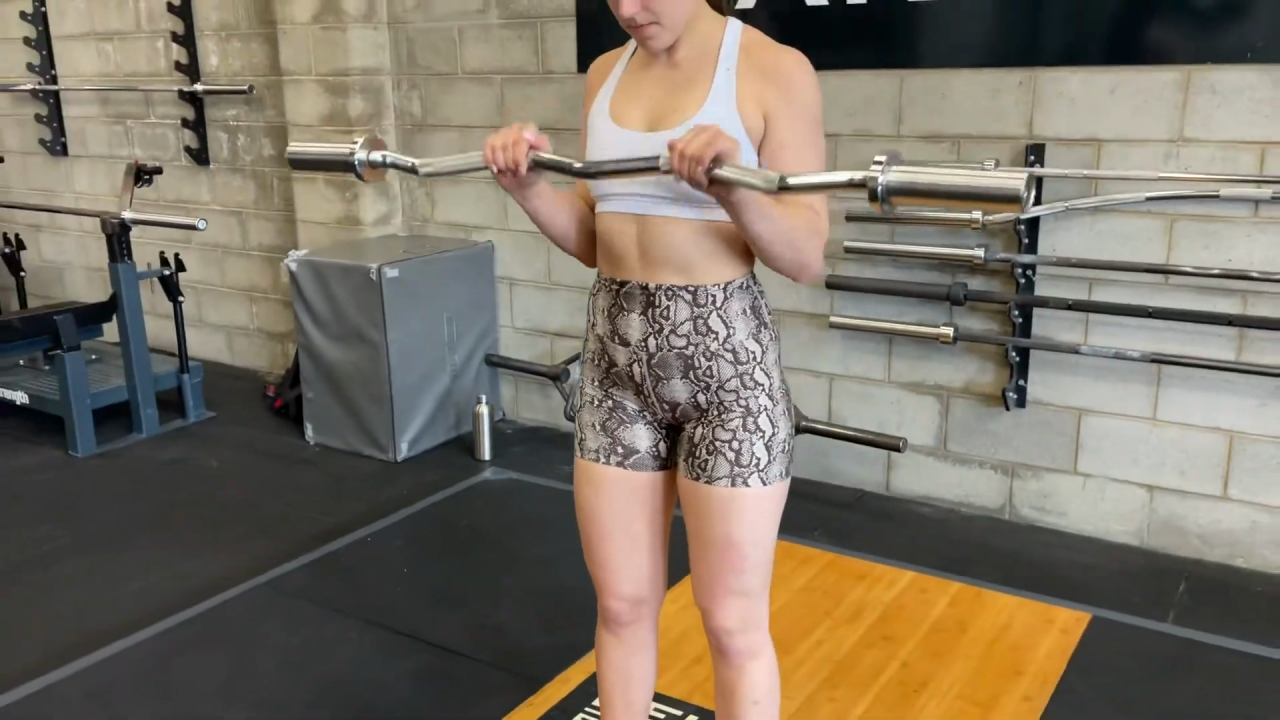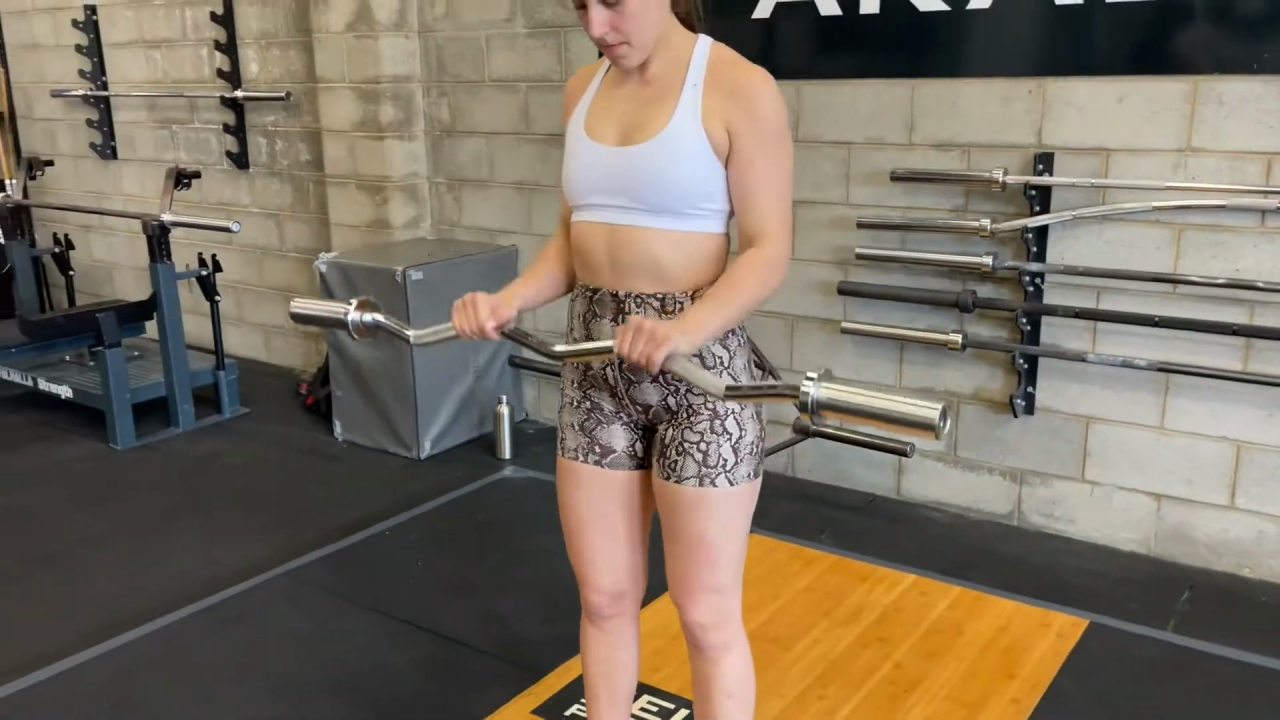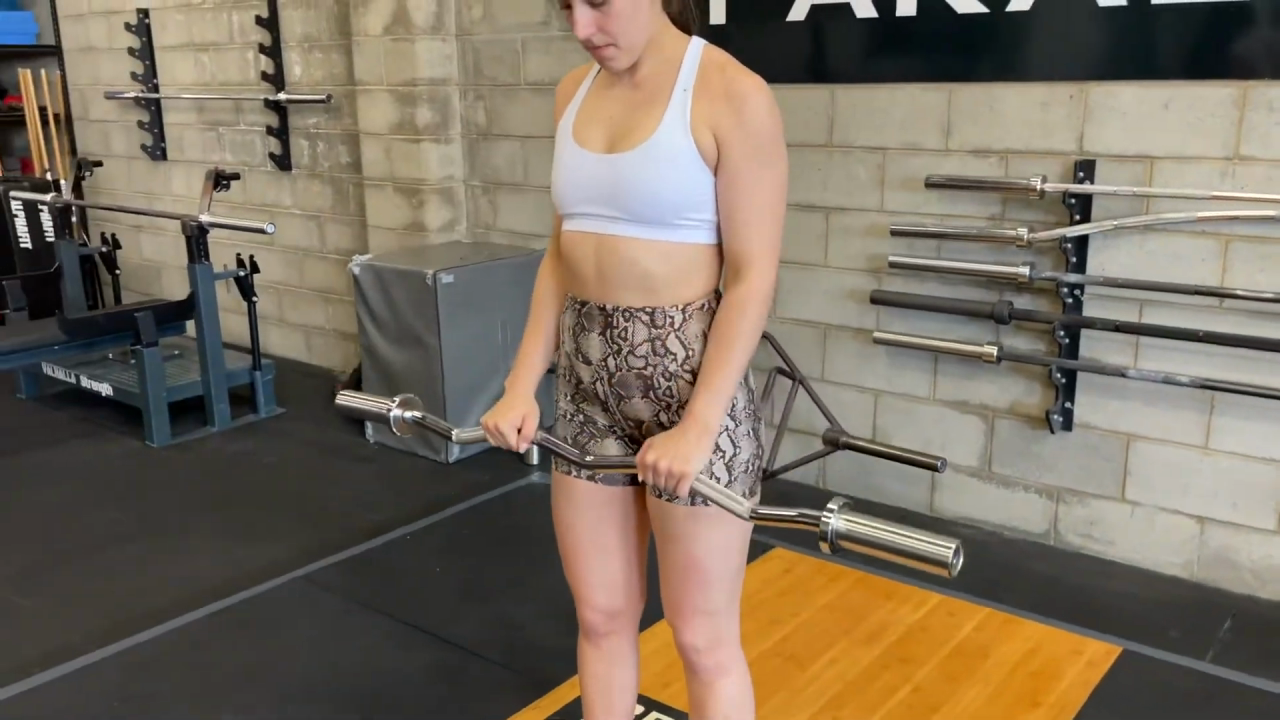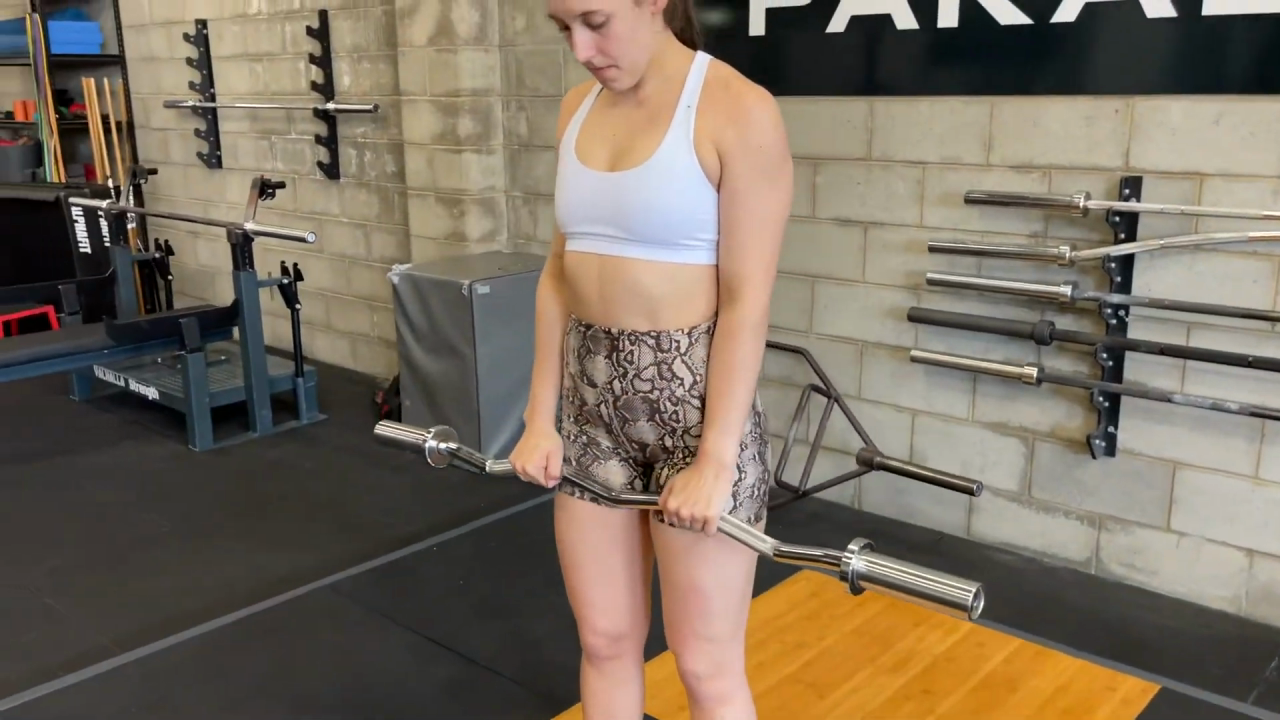
dt=0.5s
person 1, frame 1
left shoulder: (773, 69)
right shoulder: (604, 74)
left elbow: (805, 253)
right elbow: (595, 241)
left wrist: (731, 187)
right wrist: (529, 187)
left hip: (724, 350)
right hip: (616, 349)
left knee: (732, 620)
right knee: (620, 604)
person 1, frame 2
left shoulder: (740, 88)
right shoulder: (583, 88)
left elbow: (768, 253)
left wrist: (684, 331)
right wrist: (508, 299)
left hip: (697, 369)
right hip: (595, 364)
left knee: (708, 614)
right knee: (603, 598)
person 1, frame 3
left shoulder: (732, 95)
right shoulder: (574, 91)
left elbow: (752, 276)
right elbow: (560, 255)
left wrist: (697, 424)
right wrist: (522, 383)
left hip: (689, 369)
right hip: (586, 370)
left knee: (702, 636)
right knee: (599, 615)
person 1, frame 4
left shoulder: (738, 112)
right shoulder: (577, 108)
left elbow: (747, 301)
right elbow: (558, 273)
left wrist: (713, 459)
right wrist: (539, 416)
left hip: (696, 392)
right hip: (593, 395)
right knee: (603, 640)
